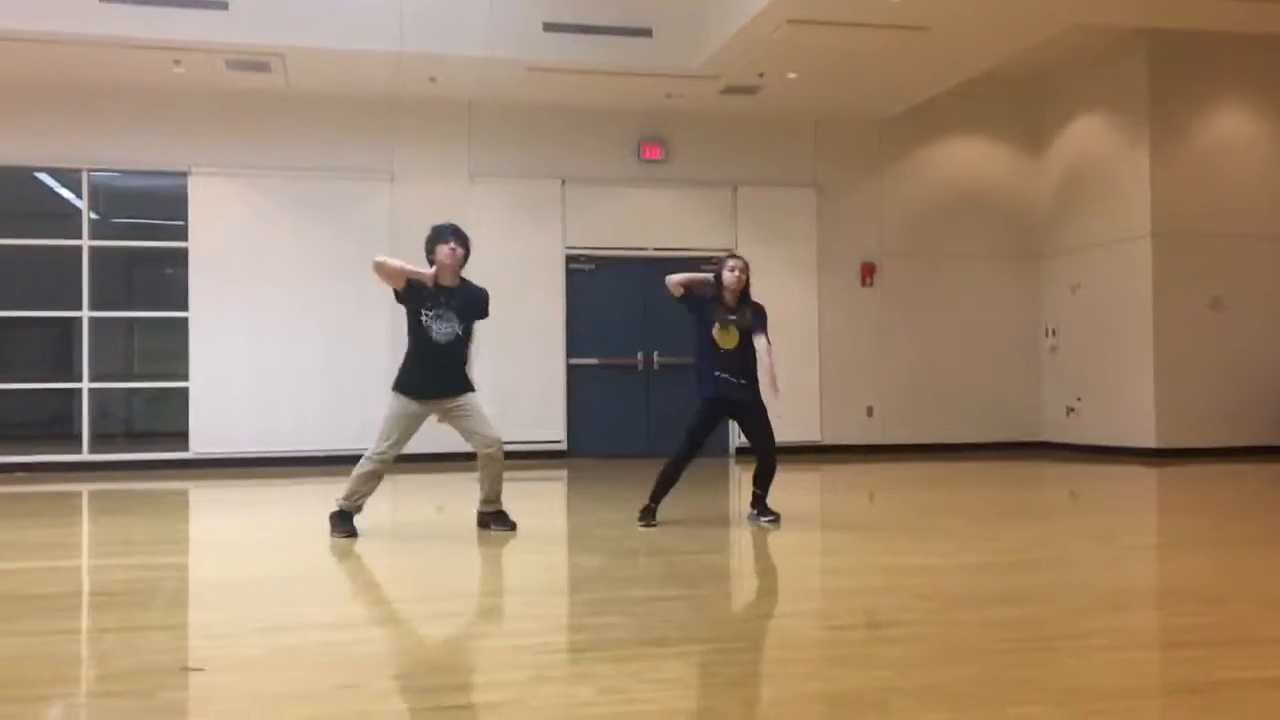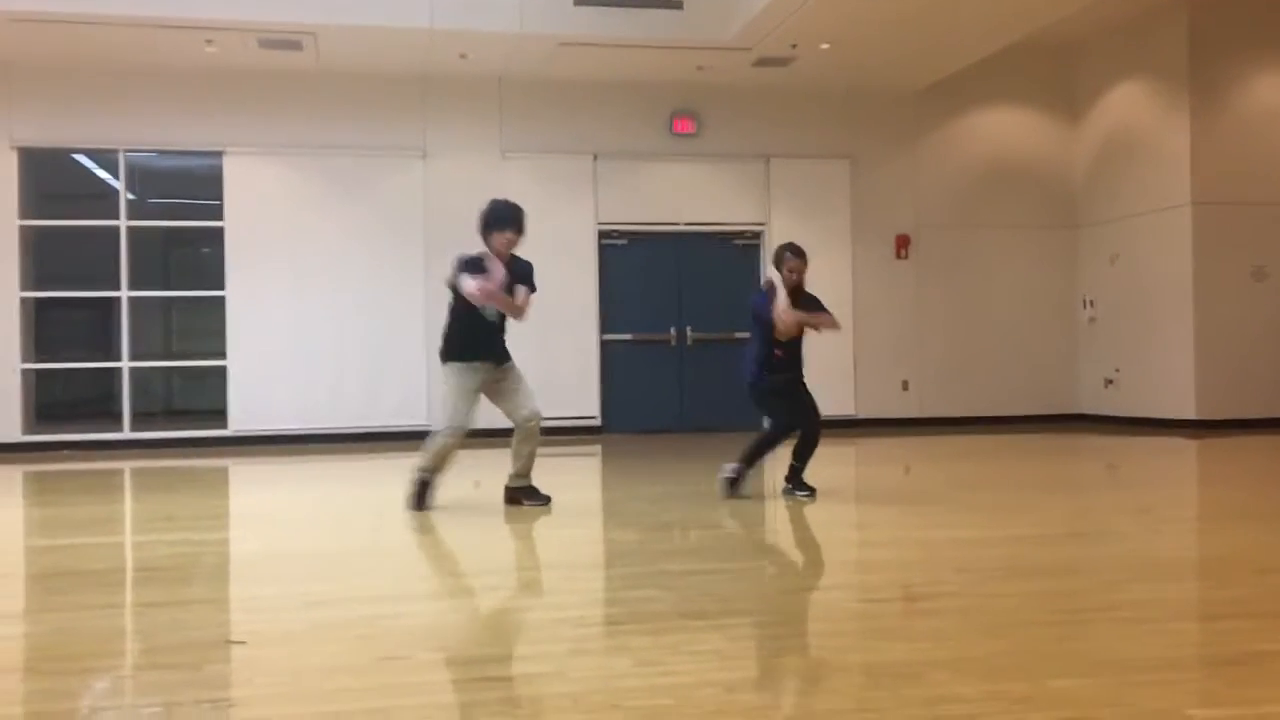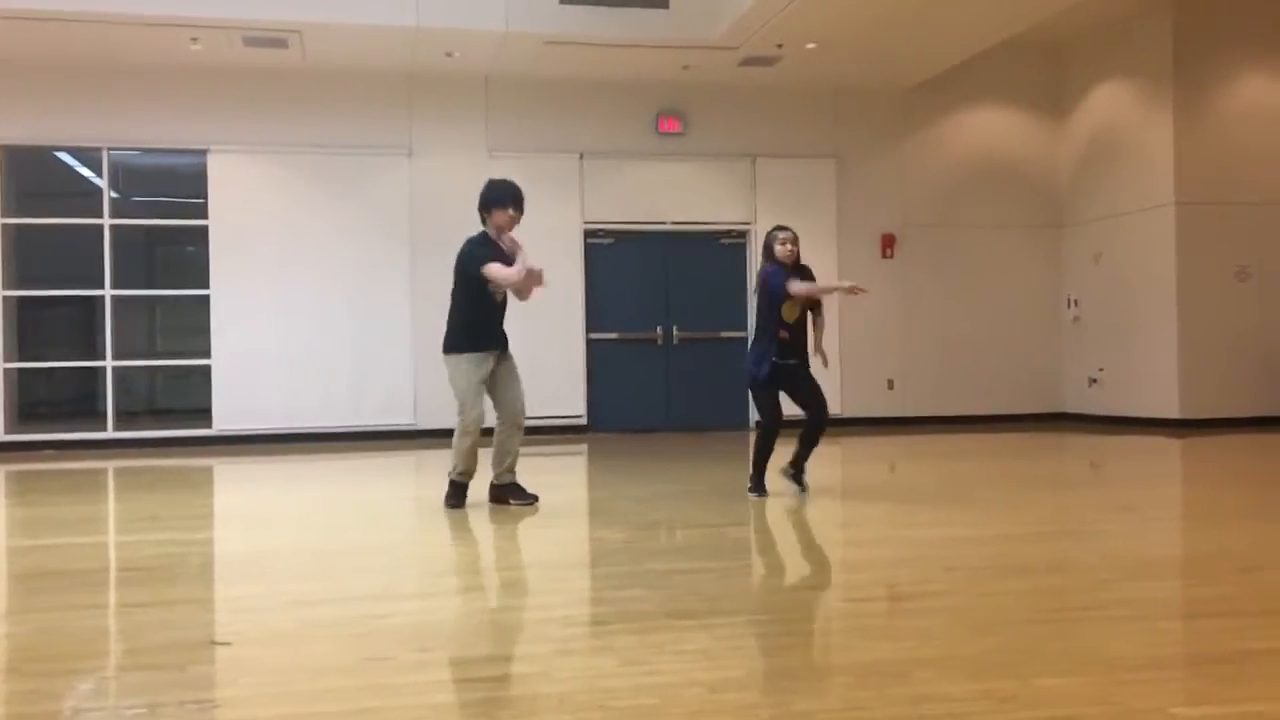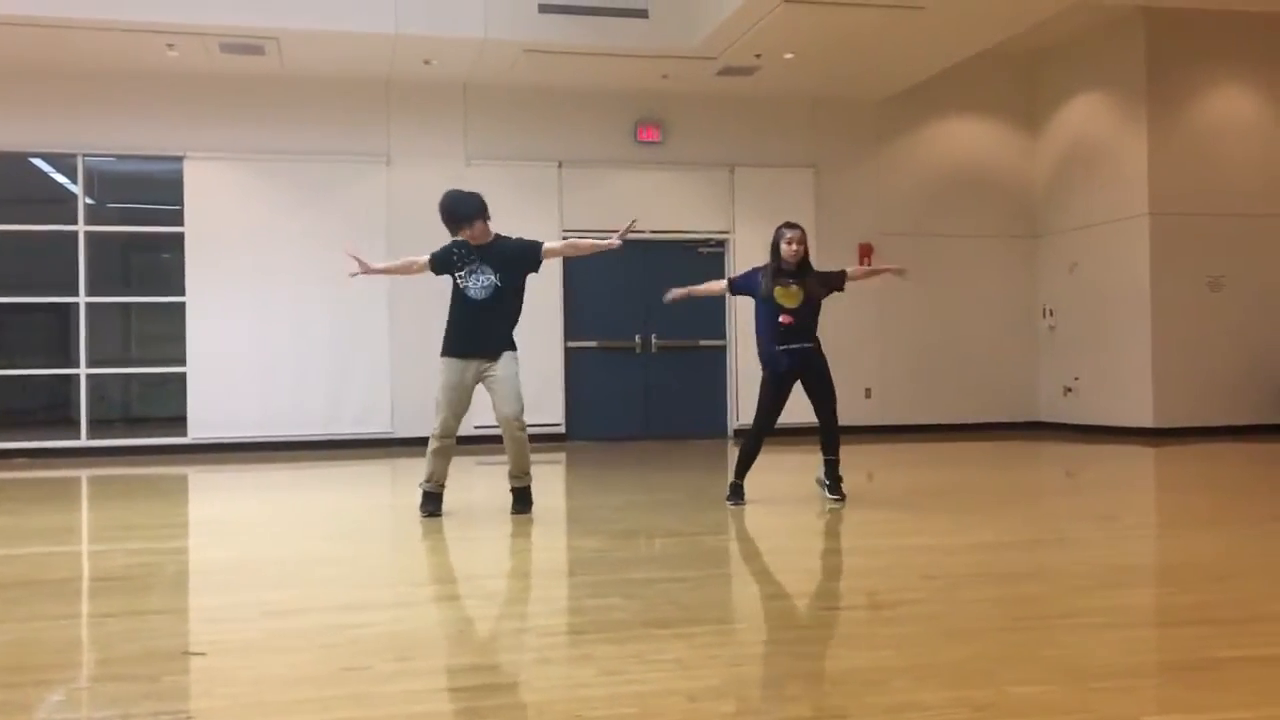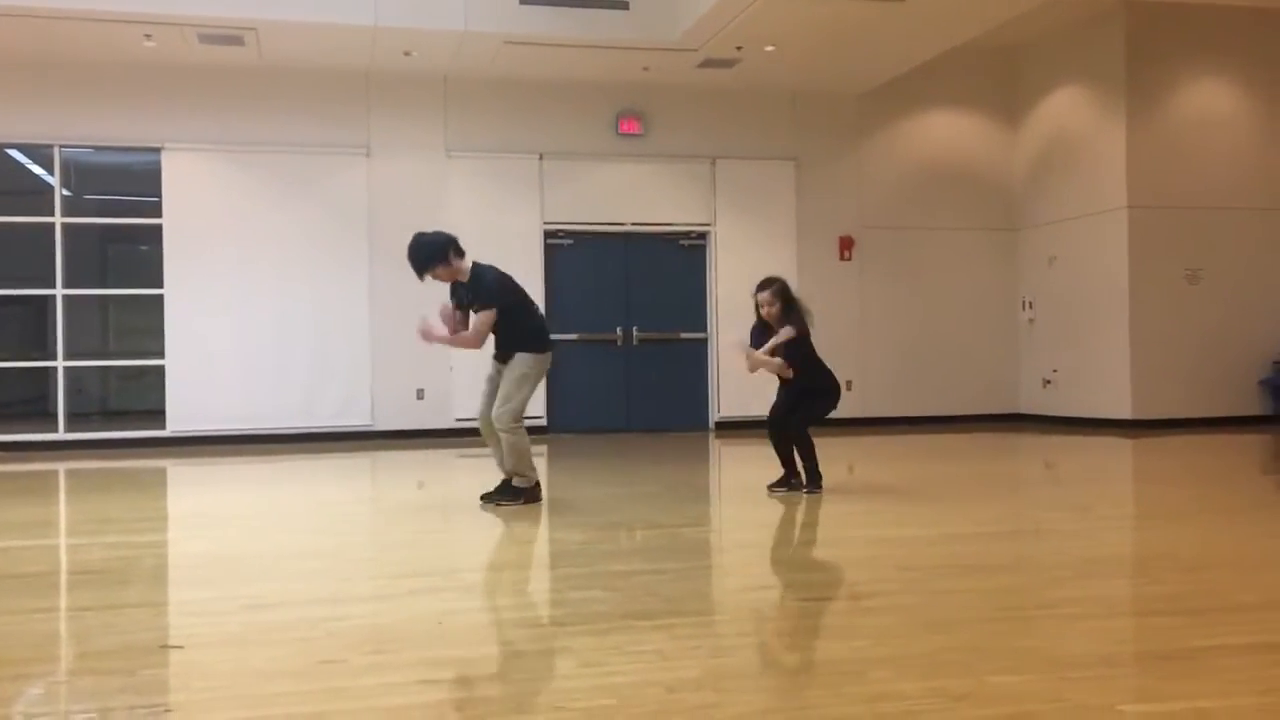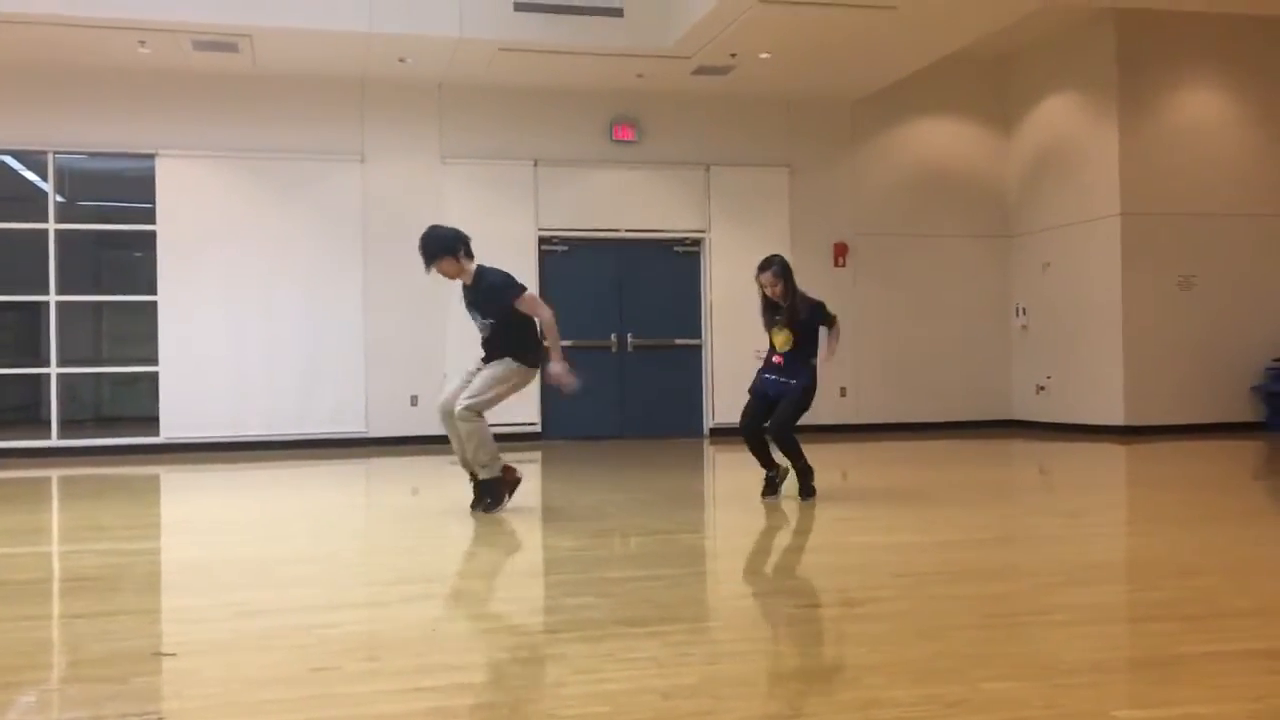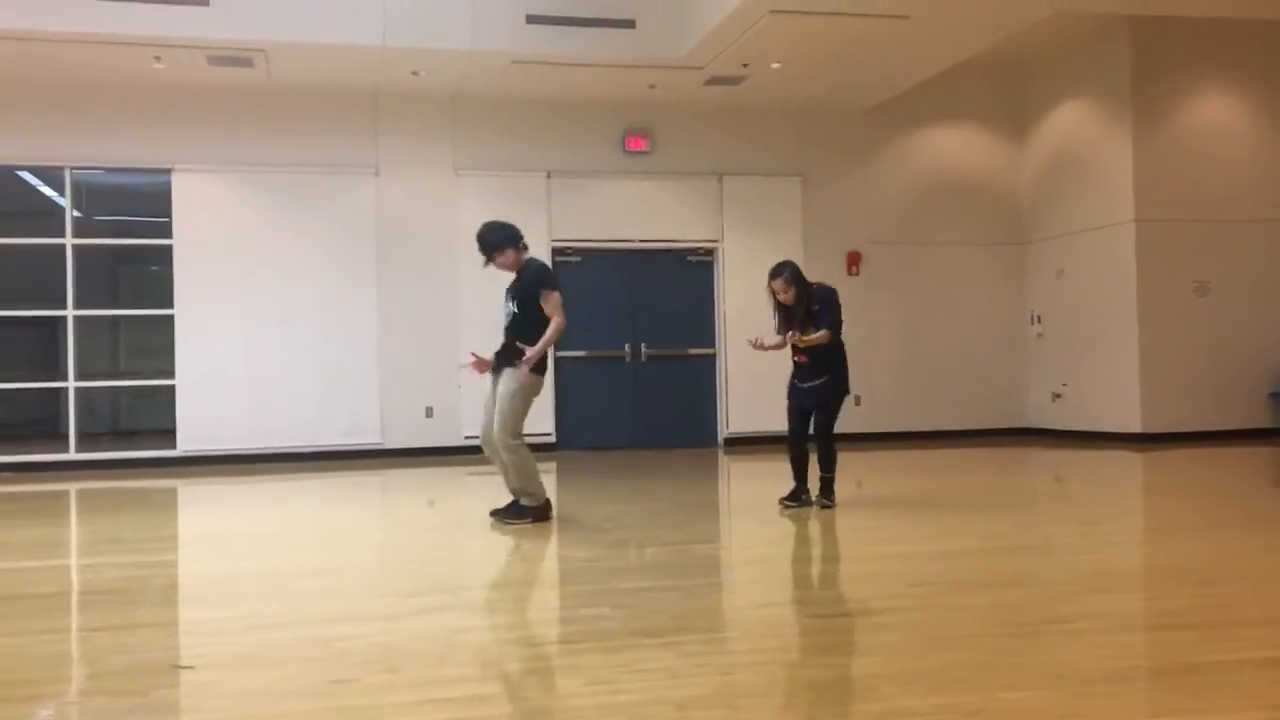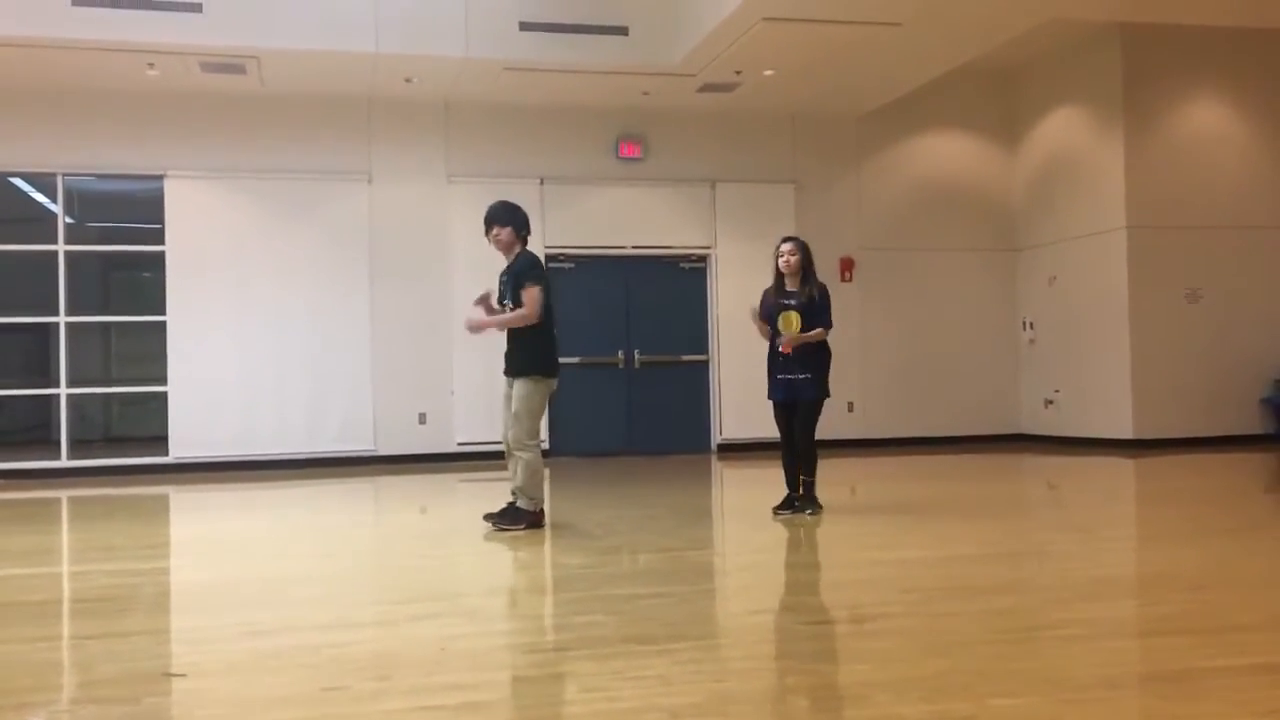
dt=0.5s
person 1, frame 1
left shoulder: (476, 296)
right shoulder: (416, 288)
right elbow: (380, 265)
left wrist: (459, 359)
right wrist: (425, 274)
left hip: (456, 391)
right hip: (412, 391)
left knee: (492, 444)
right knee: (381, 453)
left ankle: (490, 510)
right ankle: (345, 511)
person 1, frame 2
left shoulder: (523, 269)
right shoulder: (468, 265)
left elbow: (519, 311)
right elbow: (473, 291)
left wrist: (498, 289)
right wrist: (496, 279)
left hip: (497, 359)
right hip: (460, 361)
left knee: (529, 417)
right knee: (455, 426)
left ankle: (519, 486)
right ankle: (425, 478)
person 1, frame 3
left shoulder: (506, 248)
right shoulder: (476, 249)
left elbow: (522, 293)
right elbow: (511, 278)
left wrist: (528, 274)
right wrist: (522, 258)
left hip: (497, 347)
right hip: (464, 349)
left knee: (514, 413)
right knee: (471, 419)
left ankle: (503, 483)
right ankle: (459, 482)
person 1, frame 4
left shoulder: (512, 249)
right shoulder: (452, 252)
left elbow: (561, 247)
right elbow: (416, 263)
left wrist: (609, 243)
right wrist: (373, 268)
left hip: (499, 352)
right hip: (455, 354)
left knee: (511, 418)
right knee: (445, 425)
left ankle: (521, 487)
right ankle: (432, 490)
person 1, frame 5
left shoulder: (488, 281)
right shoulder: (459, 287)
left elbow: (477, 338)
right elbow: (459, 331)
left wrist: (435, 337)
right wrist: (449, 324)
left hip: (530, 350)
right hip: (507, 353)
left knee: (504, 417)
right knee: (487, 419)
left ankle: (526, 485)
right ankle: (512, 478)
person 1, frame 6
left shoulder: (495, 281)
right shoulder: (469, 290)
left elbow: (543, 313)
left wrist: (556, 360)
right wrist: (484, 361)
left hip: (518, 359)
right hip: (493, 359)
left knee: (465, 409)
right knee: (448, 406)
left ankle: (493, 476)
right ankle: (482, 474)
person 1, frame 7
left shoulder: (538, 273)
right shoulder: (516, 284)
left elbow: (558, 320)
left wrist: (538, 350)
right wrist: (492, 362)
left hip: (522, 367)
right hip: (506, 368)
left knee: (505, 435)
right knee: (489, 437)
left ankle: (535, 503)
right ankle: (523, 499)
person 1, frame 8
left shoulder: (527, 265)
right shoulder: (508, 272)
left elbow: (531, 313)
left wrist: (486, 321)
right wrist: (488, 306)
left hip: (536, 367)
right hip: (517, 367)
left knee: (524, 438)
right knee: (512, 438)
left ankle: (530, 509)
right ankle: (521, 504)
person 2, frame 1
left shoulder: (754, 311)
right shoulder: (705, 304)
left elbow: (761, 343)
right elbow: (671, 281)
left wrist: (769, 376)
right wrist: (707, 278)
left hip: (746, 394)
right hip: (713, 394)
left knee: (767, 452)
right knee: (685, 451)
left ankle: (758, 505)
right ankle: (651, 506)
person 2, frame 2
left shoulder: (806, 301)
right shoulder: (763, 298)
left elbow: (832, 324)
right elbow: (784, 322)
left wrist: (803, 317)
right wrist: (780, 287)
left hip: (791, 378)
right hip: (762, 377)
left knee: (812, 424)
right knee: (785, 422)
left ankle: (794, 479)
right ankle: (737, 469)
person 2, frame 3
left shoulder: (804, 273)
right shoulder: (770, 274)
left elbow: (816, 310)
right elbow: (799, 289)
left wrist: (818, 344)
right wrist: (840, 287)
left hip: (795, 364)
right hip: (765, 364)
left knee: (819, 412)
right knee: (772, 421)
left ankle: (796, 467)
right ankle: (757, 479)
person 2, frame 4
left shoulder: (815, 280)
right shoulder: (760, 276)
left elbow: (850, 274)
right elbow: (724, 286)
left wrist: (885, 269)
right wrist: (684, 291)
left hip: (809, 358)
right hip: (777, 361)
left knee: (828, 418)
right knee: (763, 425)
left ankle: (831, 479)
right ankle: (737, 483)
person 2, frame 5
left shoulder: (797, 331)
right shoulder: (760, 329)
left elbow: (785, 369)
right elbow: (752, 367)
left wrist: (754, 357)
right wrist: (771, 344)
left hip: (822, 391)
right hip: (792, 390)
left knee: (796, 426)
right knee: (776, 422)
left ankle: (813, 476)
right ankle: (791, 475)
person 2, frame 6
left shoulder: (808, 307)
right shoulder: (769, 310)
left elbow: (833, 324)
left wrist: (830, 349)
right wrist: (773, 354)
left hip: (799, 382)
right hip: (768, 379)
left knee: (777, 428)
right knee: (748, 427)
left ankle: (806, 477)
right ankle: (773, 473)
person 2, frame 7
left shoulder: (824, 295)
right shoulder: (784, 308)
left elbow: (827, 334)
right elbow: (784, 340)
left wrist: (802, 340)
right wrist: (764, 345)
left hip: (830, 377)
right hip: (800, 380)
left knee: (821, 432)
right knee: (795, 436)
left ankle: (827, 490)
right ankle: (801, 489)
person 2, frame 8
left shoulder: (816, 291)
right shoulder: (771, 295)
left elbow: (822, 331)
right elbow: (769, 335)
left wrist: (798, 338)
right wrist: (758, 321)
left hip: (811, 377)
right hip: (781, 377)
left knee: (805, 436)
right knee: (788, 439)
left ankle: (809, 494)
right ankle: (793, 495)
